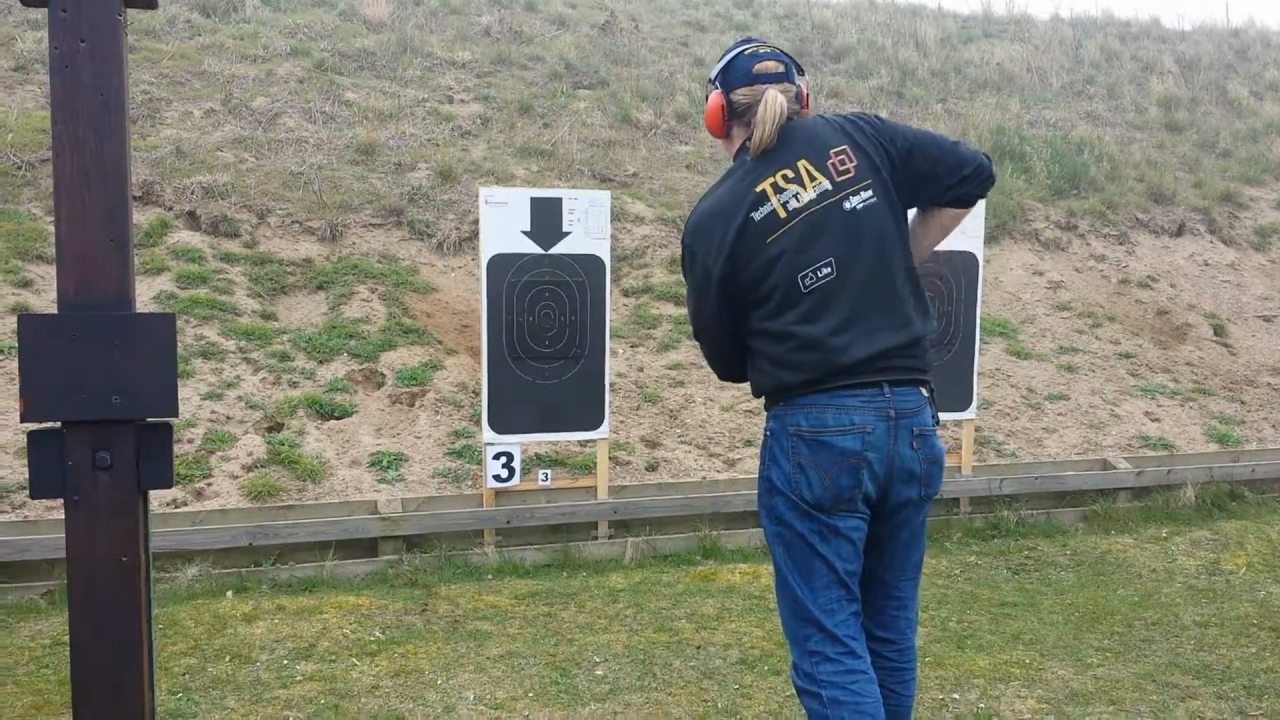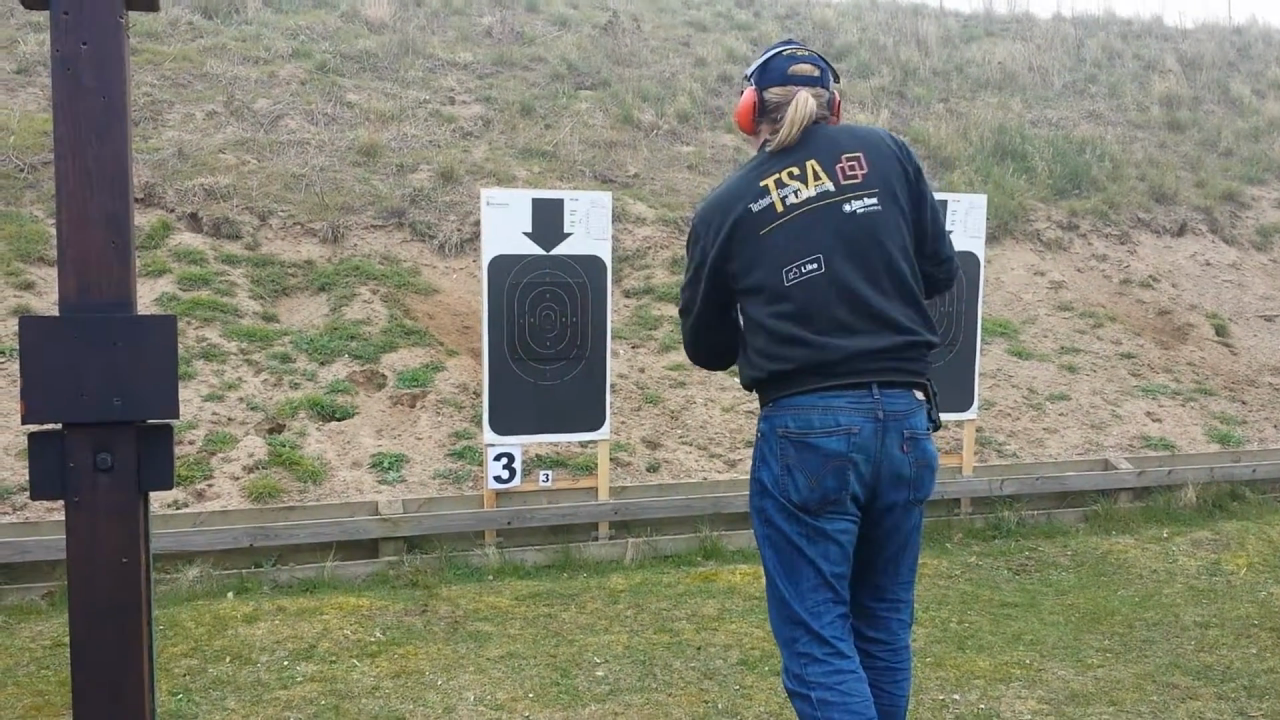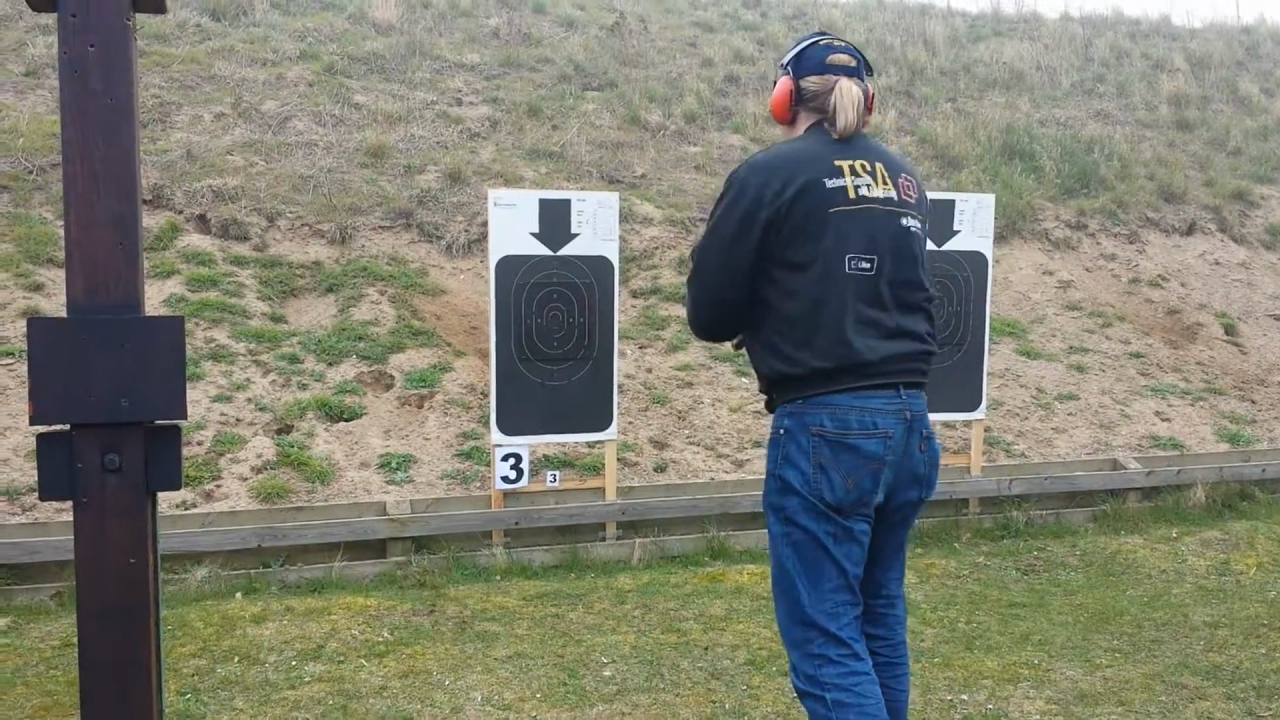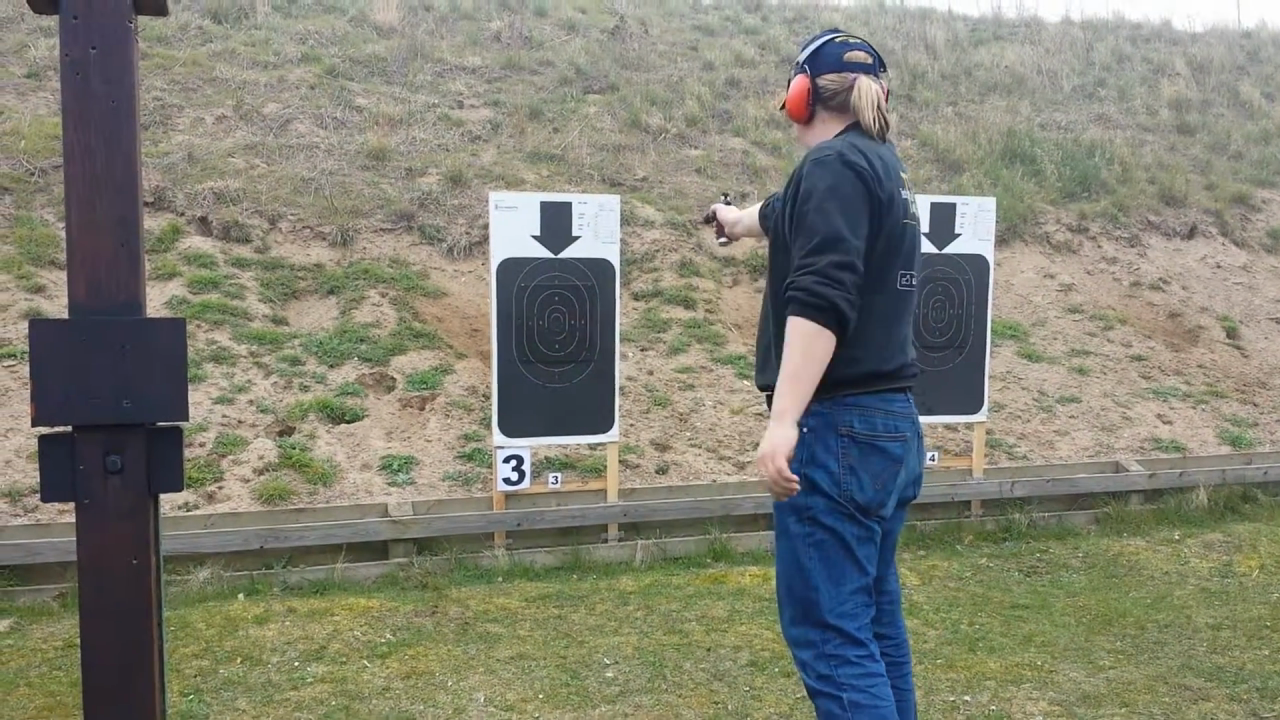
dt=0.4s
person 1, frame 1
left shoulder: (714, 217)
right shoulder: (858, 138)
left elbow: (727, 359)
right elbow: (971, 174)
right wrist: (895, 263)
left hip: (815, 433)
right hip: (909, 421)
left knee: (828, 637)
right knee: (889, 623)
person 1, frame 2
left shoulder: (723, 209)
right shoulder: (884, 154)
left elbow: (707, 346)
right elbow: (938, 272)
left hip: (805, 432)
right hip: (903, 423)
left knee: (817, 638)
right knee: (883, 625)
person 1, frame 3
left shoulder: (767, 173)
right shoulder: (902, 178)
left elbow: (709, 309)
left hip: (824, 427)
right hip: (907, 424)
left knee: (822, 633)
right knee: (876, 616)
person 1, frame 4
left shoulder: (833, 166)
right shoulder: (881, 167)
left elbow: (821, 296)
left wrist: (784, 420)
right wrist: (739, 218)
left hip: (839, 429)
right hip: (892, 425)
left knee: (830, 631)
right knee: (873, 617)
